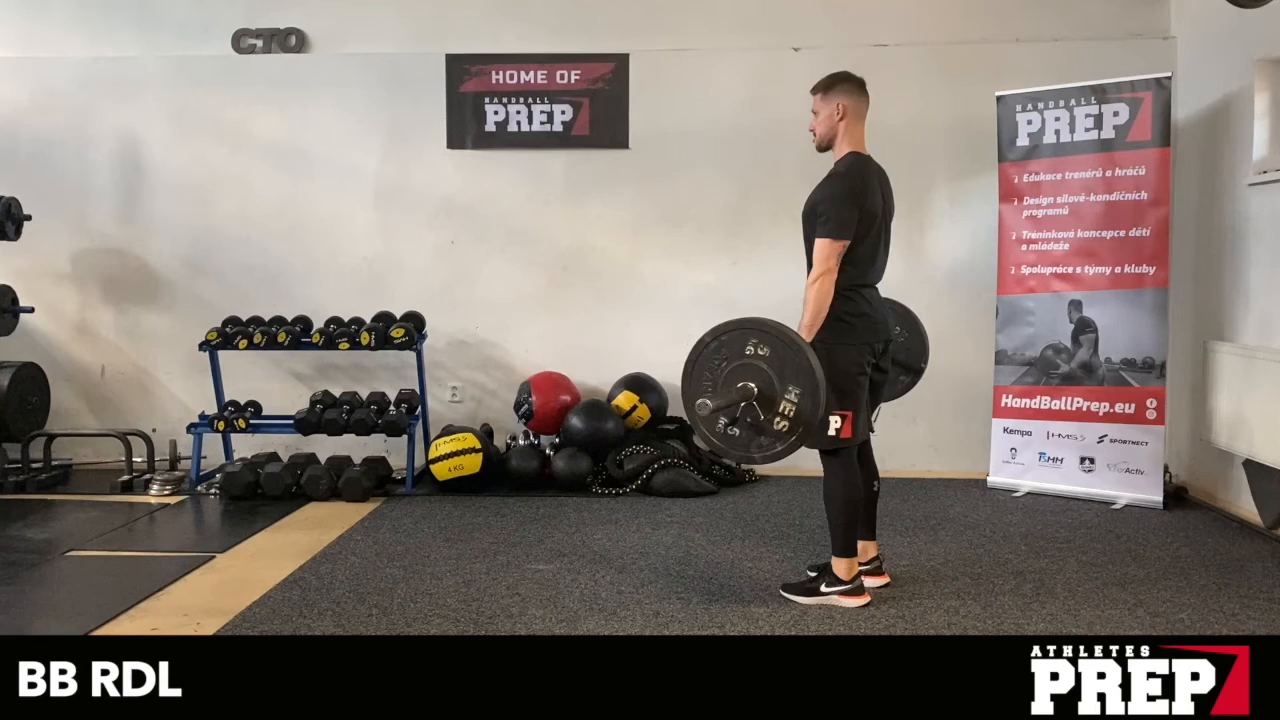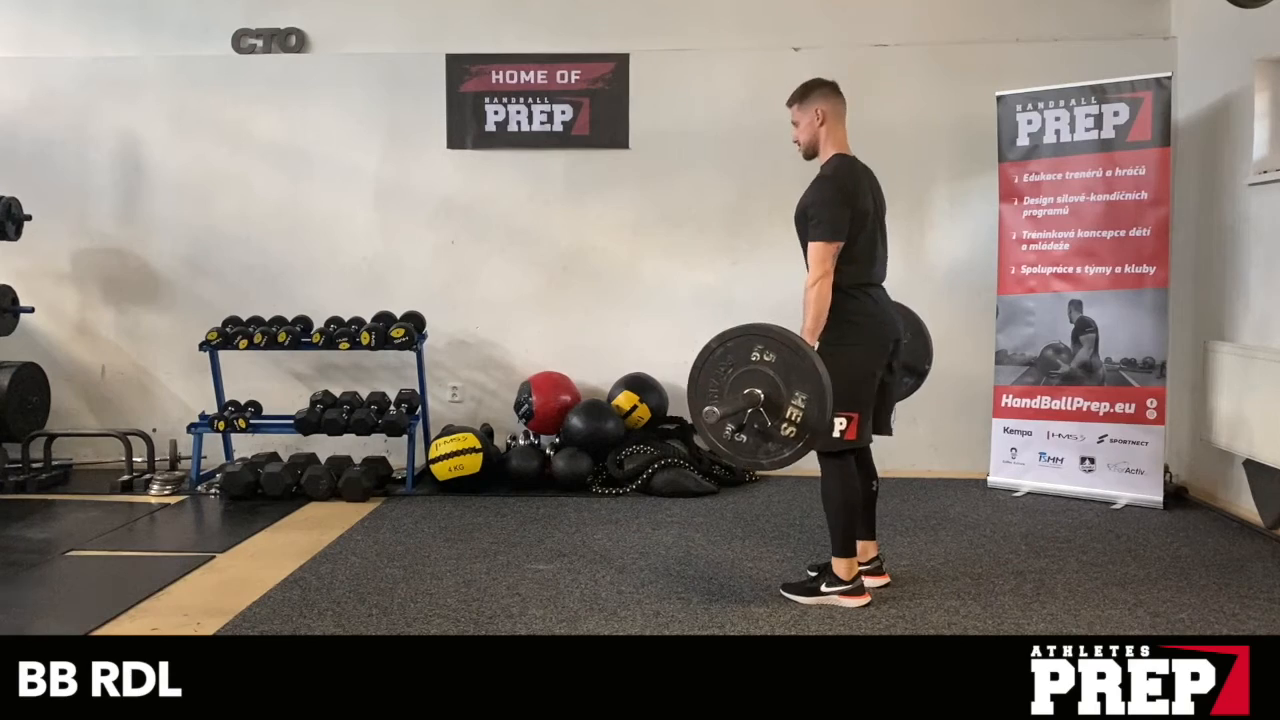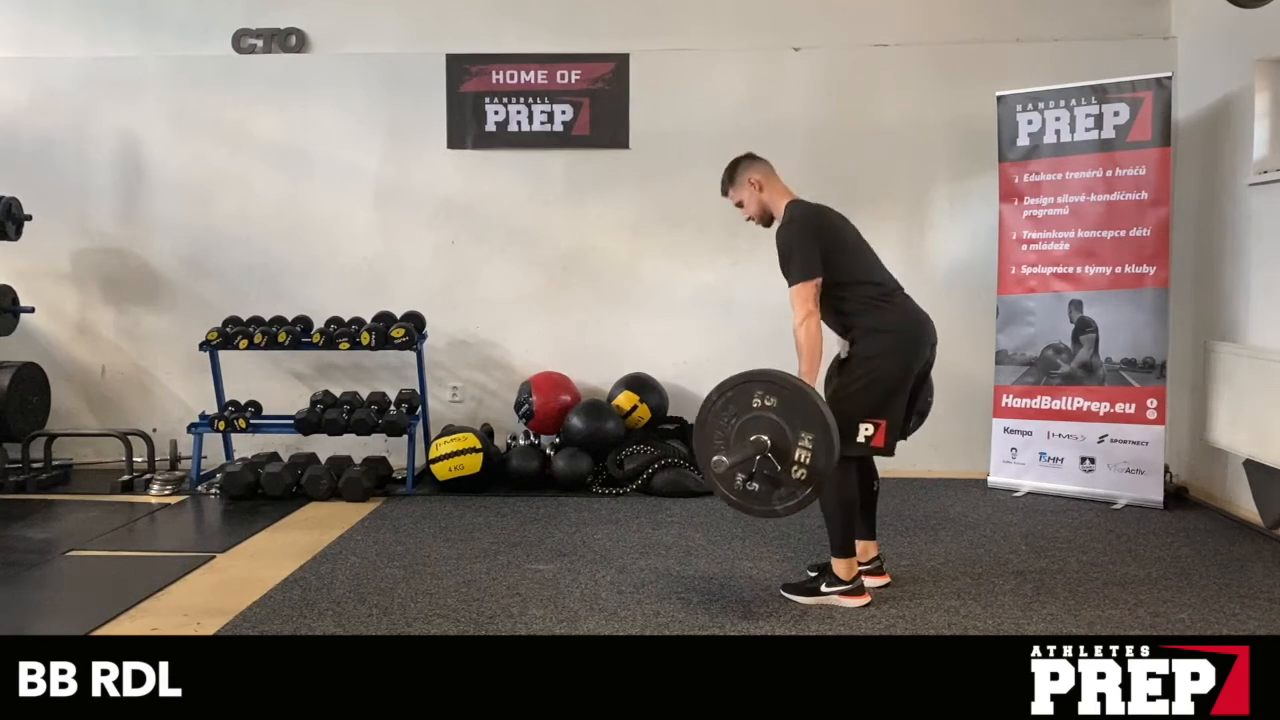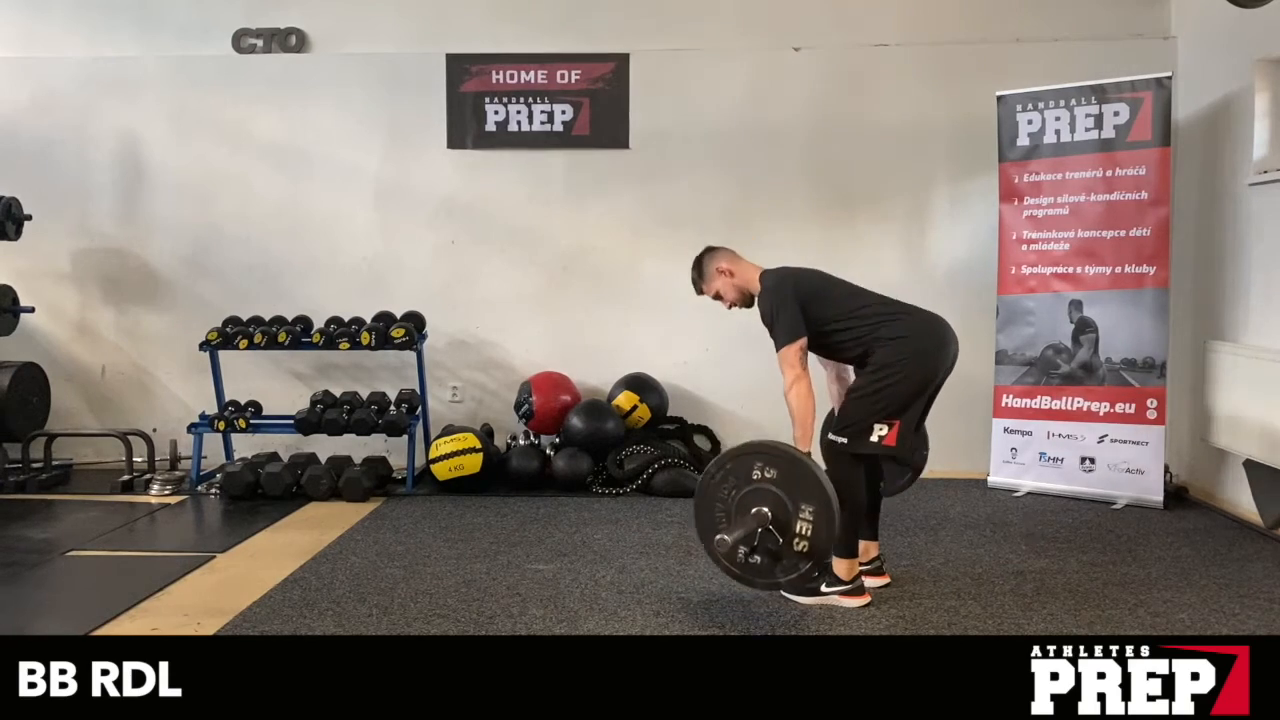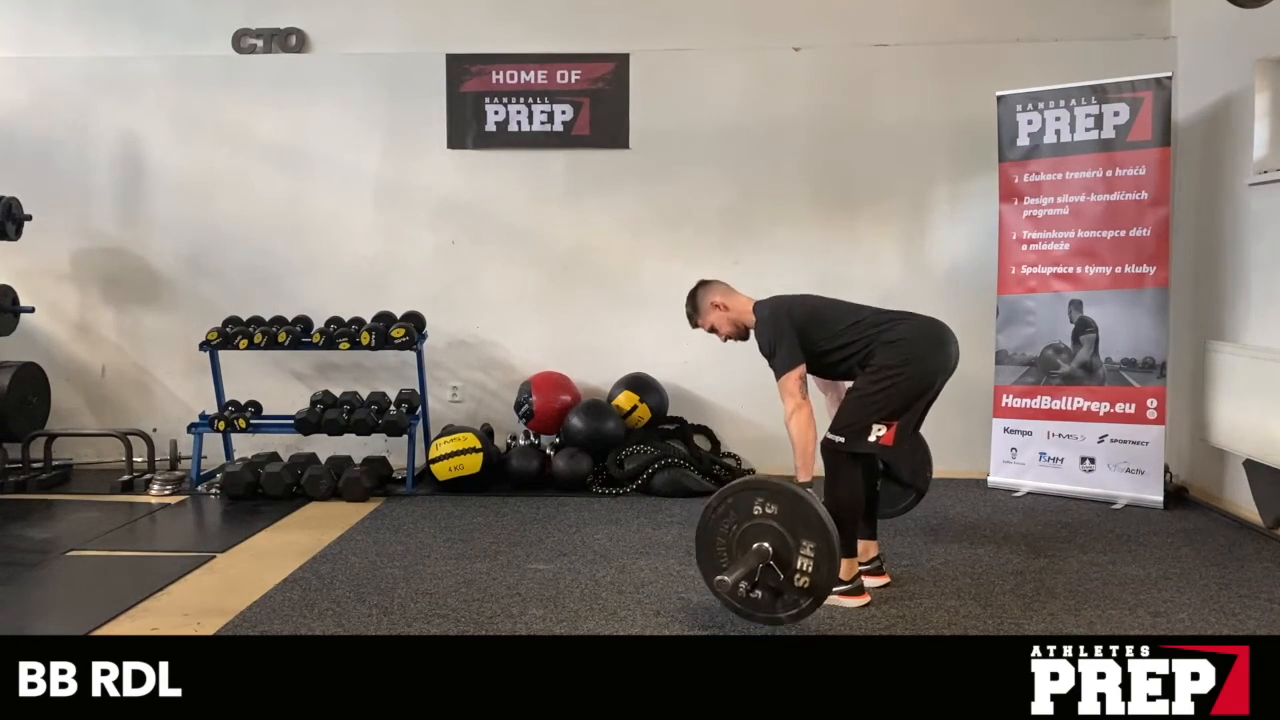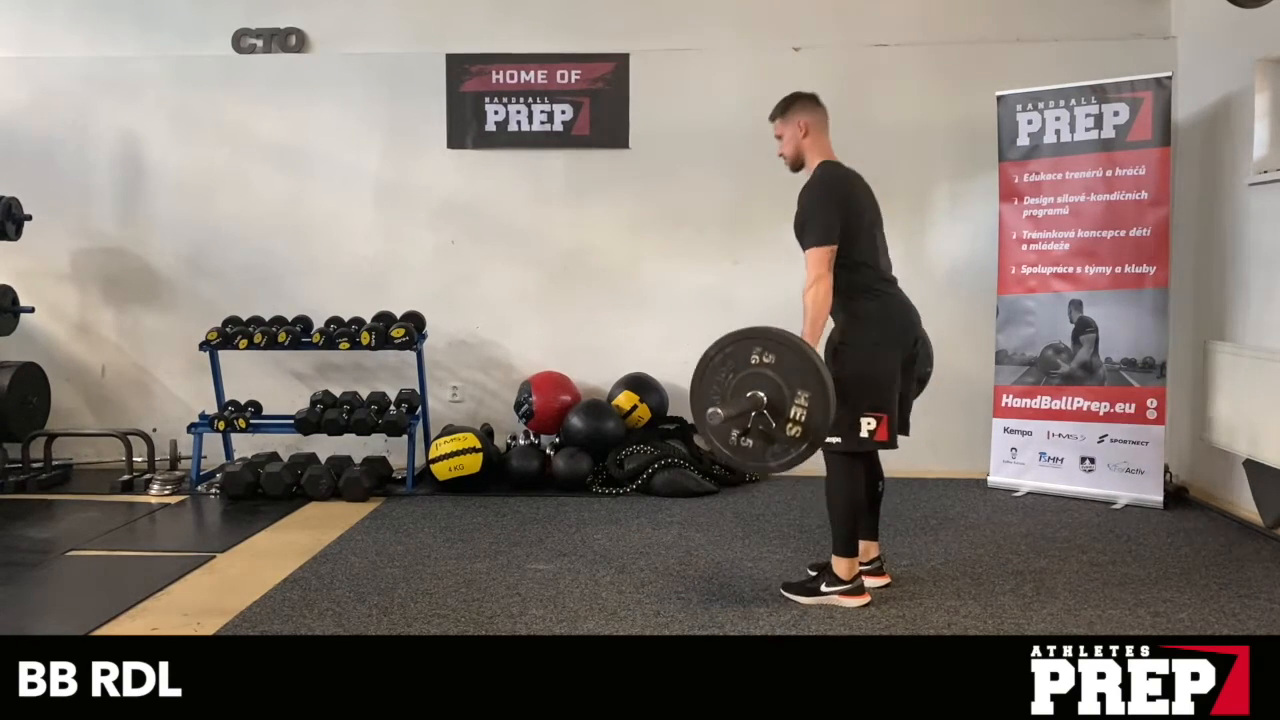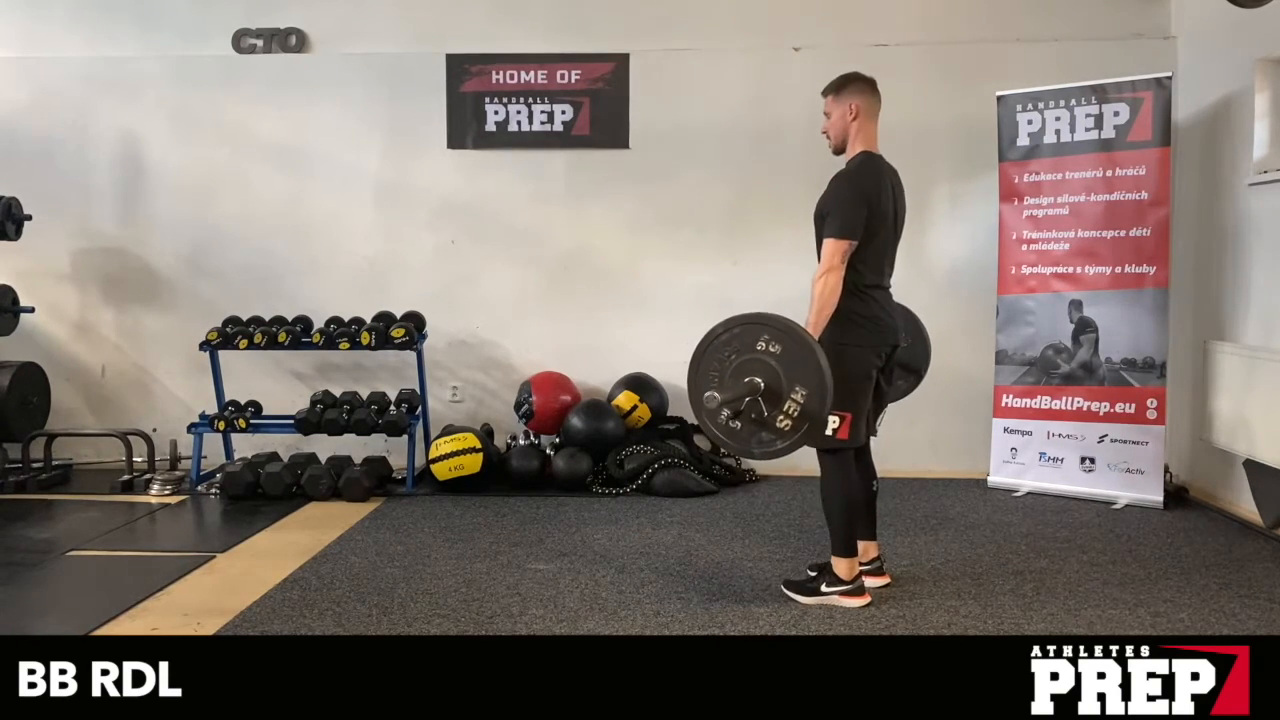
dt=0.5s
person 1, frame 1
left shoulder: (842, 182)
right shoulder: (874, 178)
left elbow: (824, 272)
left wrist: (799, 346)
left hip: (842, 333)
right hip: (869, 325)
left knee: (838, 450)
right knee: (854, 445)
left ankle: (844, 579)
right ankle: (866, 558)
person 1, frame 2
left shoulder: (830, 184)
right shoulder: (861, 177)
left elbow: (821, 276)
left wrist: (804, 349)
left hip: (850, 334)
right hip: (876, 325)
left knee: (835, 450)
right knee: (854, 447)
left ankle: (844, 578)
right ankle: (867, 558)
person 1, frame 3
left shoulder: (795, 227)
right shoulder: (814, 219)
left elbow: (807, 314)
right wrist: (847, 372)
left hip: (891, 341)
right hip: (913, 333)
left knee: (834, 448)
right knee: (852, 445)
left ankle: (843, 579)
right ankle: (867, 558)
person 1, frame 4
left shoulder: (774, 294)
right shoulder: (791, 285)
left elbow: (796, 380)
right elbow: (835, 363)
left wrist: (801, 457)
right wrist: (847, 421)
left hip: (910, 347)
right hip: (931, 339)
left knee: (843, 447)
right knee: (858, 443)
left ankle: (844, 578)
right ankle: (868, 558)
person 1, frame 5
left shoulder: (770, 323)
right shoulder: (785, 313)
left elbow: (797, 408)
right elbow: (833, 386)
left wrist: (803, 487)
right wrist: (846, 434)
left hip: (914, 352)
right hip: (928, 344)
left knee: (841, 449)
right knee: (855, 446)
left ankle: (846, 576)
right ankle: (867, 558)
person 1, frame 6
left shoulder: (820, 188)
right shoulder: (846, 181)
left elbow: (819, 279)
left hip: (870, 334)
right hip: (891, 324)
left knee: (842, 446)
right knee: (857, 446)
left ankle: (844, 577)
right ankle: (867, 558)
person 1, frame 7
left shoulder: (851, 181)
right shoulder: (887, 178)
left elbow: (832, 270)
left wrist: (806, 343)
left hip: (850, 334)
right hip: (877, 327)
left knee: (835, 449)
right knee: (852, 446)
left ankle: (844, 578)
right ankle: (868, 558)
